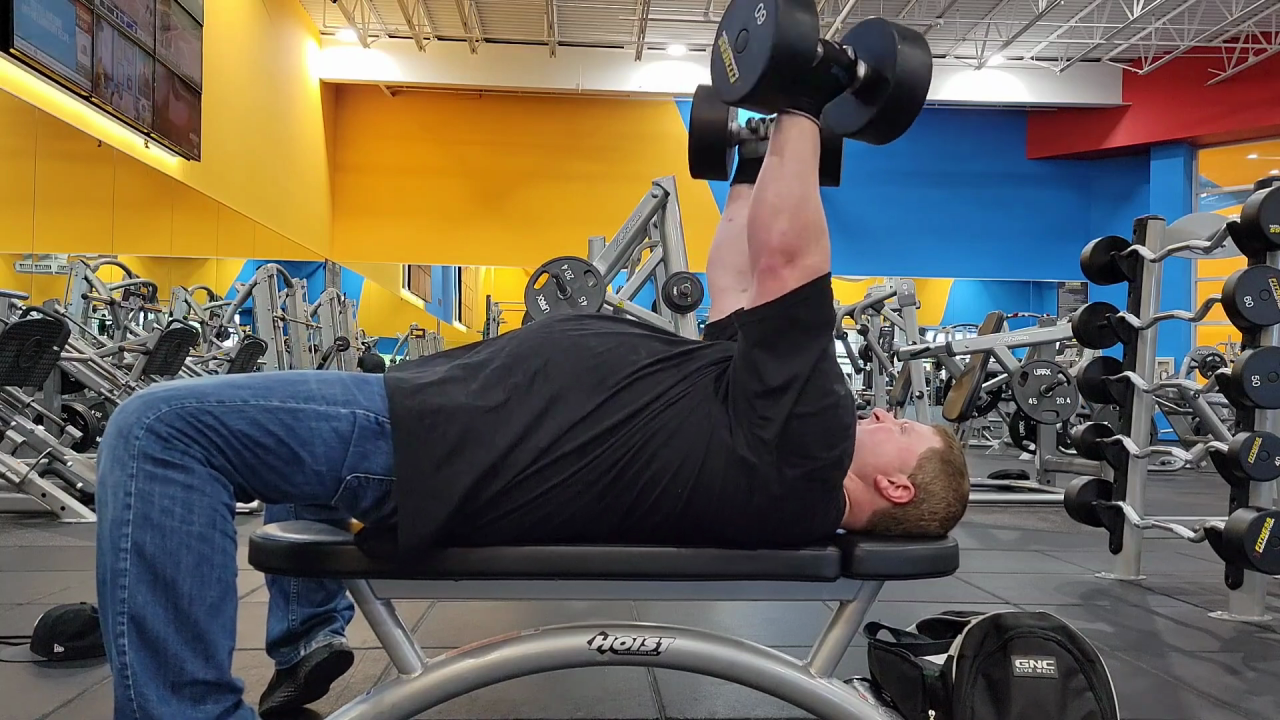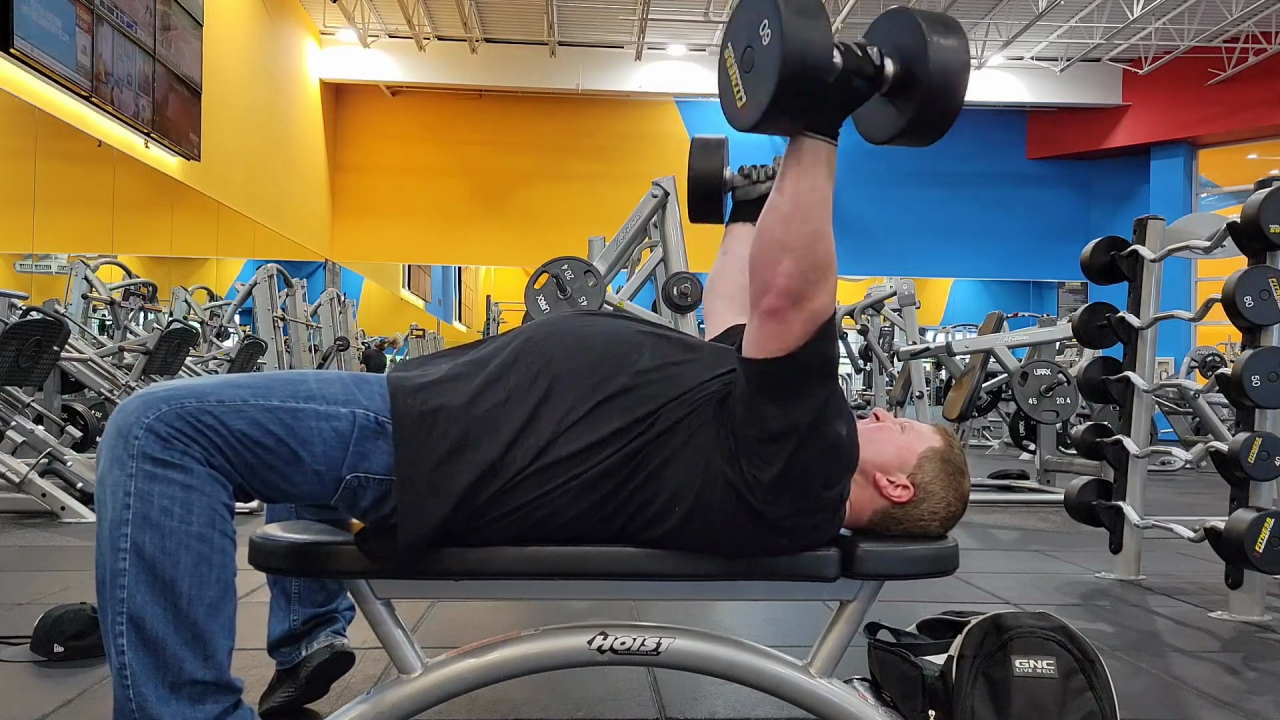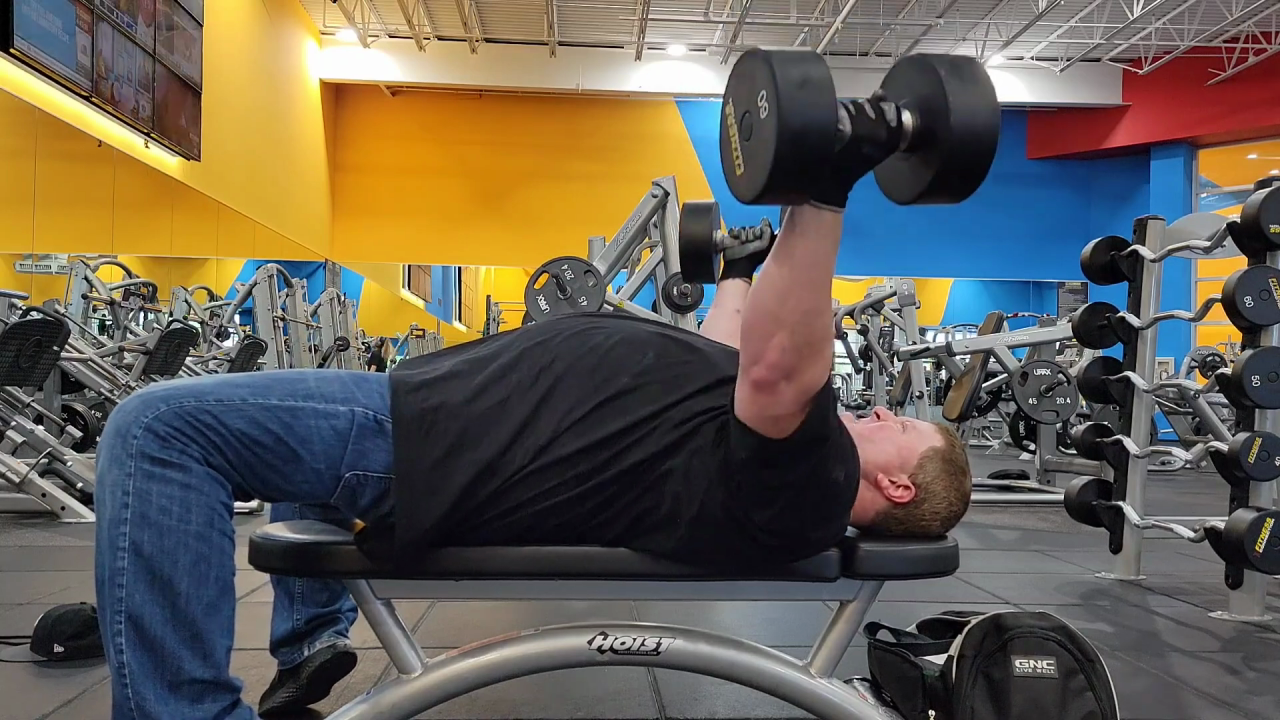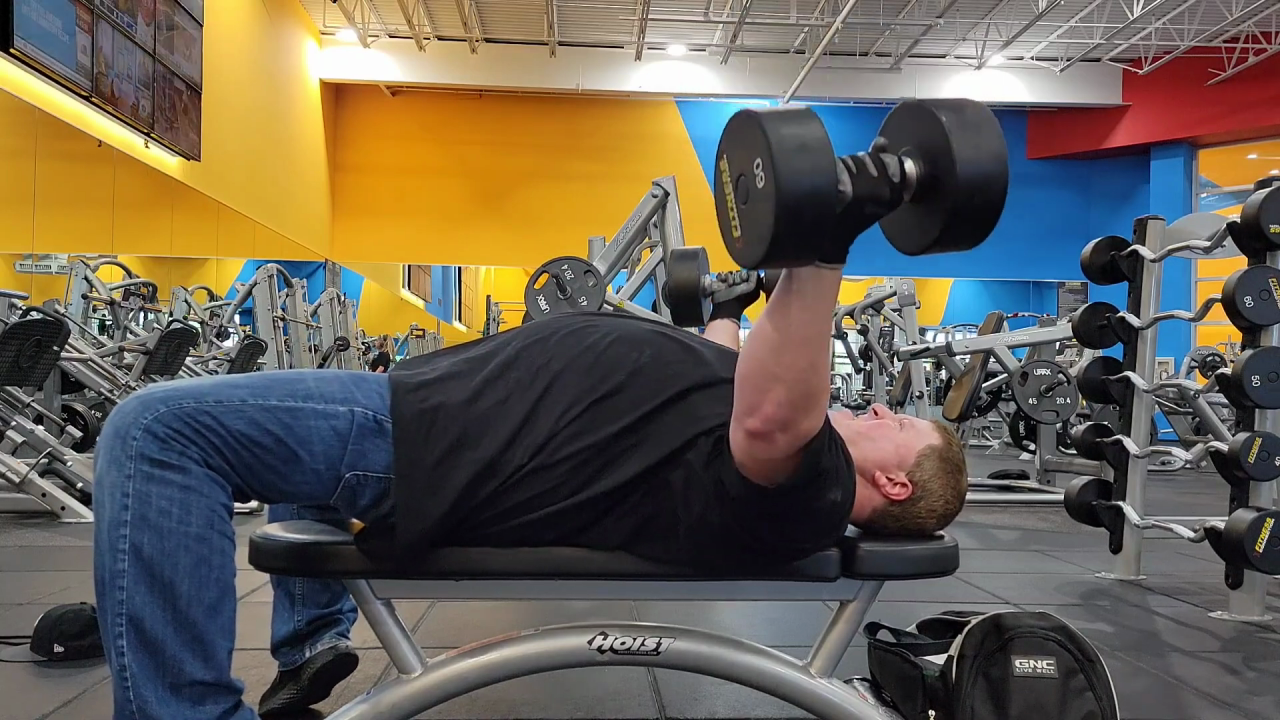
dt=0.4s
person 1, frame 1
left shoulder: (803, 454)
right shoulder: (789, 431)
left elbow: (785, 265)
right elbow: (740, 291)
left wrist: (801, 112)
right wrist: (752, 167)
left hip: (431, 449)
right hip: (458, 410)
left knee: (162, 429)
right ankle: (306, 647)
person 1, frame 2
left shoulder: (798, 474)
right shoulder: (786, 434)
left elbow: (789, 301)
right elbow: (737, 324)
left wrist: (816, 130)
right wrist: (745, 215)
left hip: (427, 448)
left knee: (160, 428)
right knee: (288, 407)
person 1, frame 3
left shoulder: (806, 486)
right shoulder: (790, 438)
left elbow: (778, 366)
right elbow: (726, 364)
left wrist: (824, 193)
right wrist: (741, 269)
left knee: (159, 429)
right ankle: (310, 647)
person 1, frame 4
left shoulder: (807, 488)
right shoulder: (803, 447)
left elbow: (766, 417)
right elbow: (730, 388)
left wrist: (825, 245)
right wrist: (726, 309)
left knee: (157, 430)
right ankle: (313, 647)
